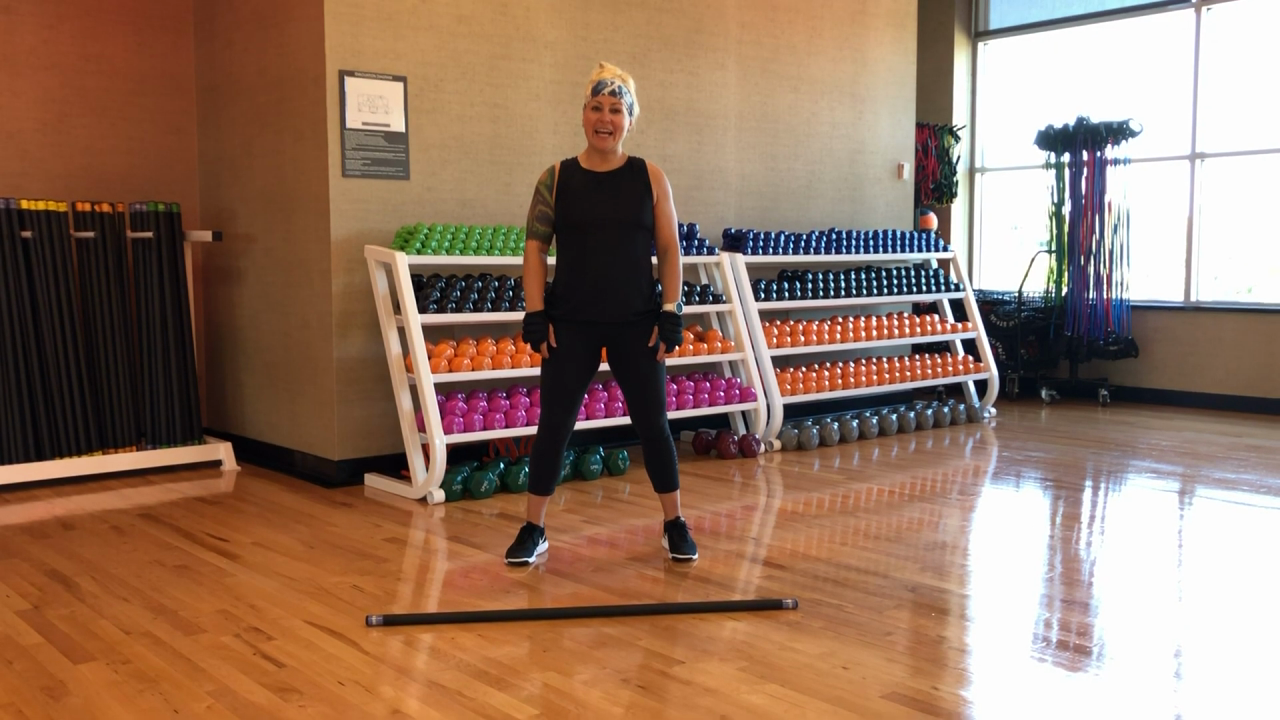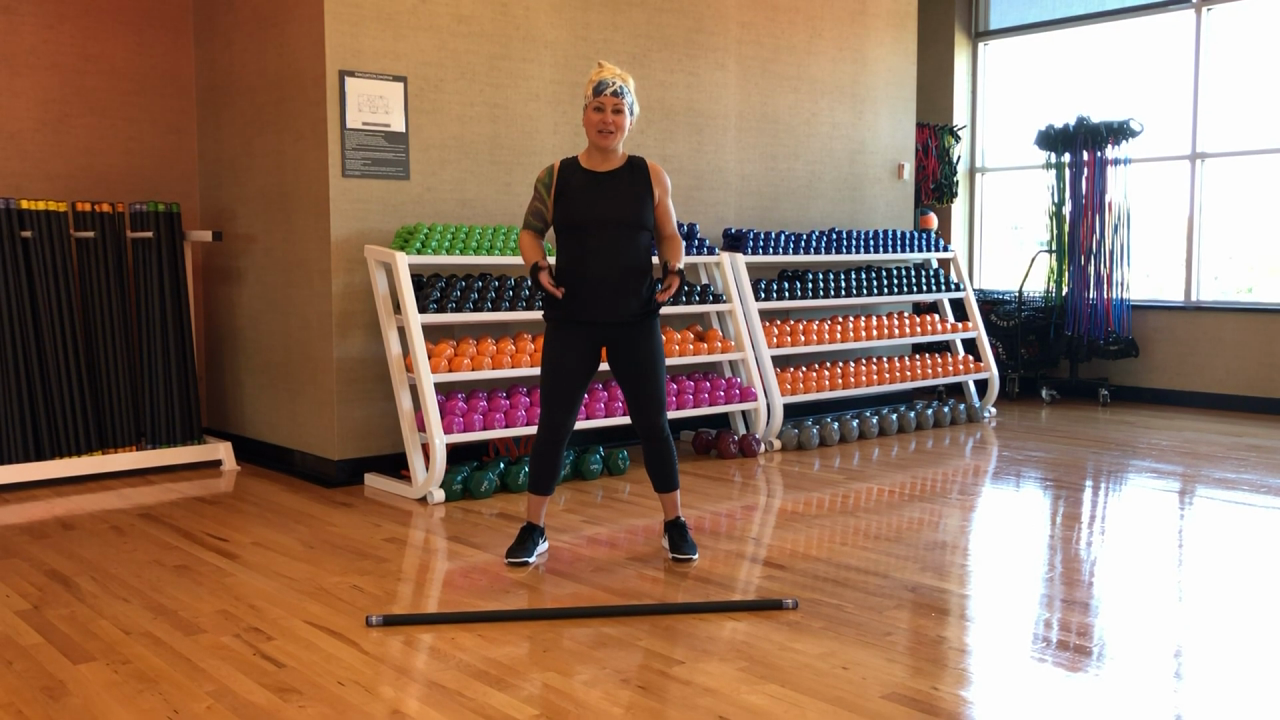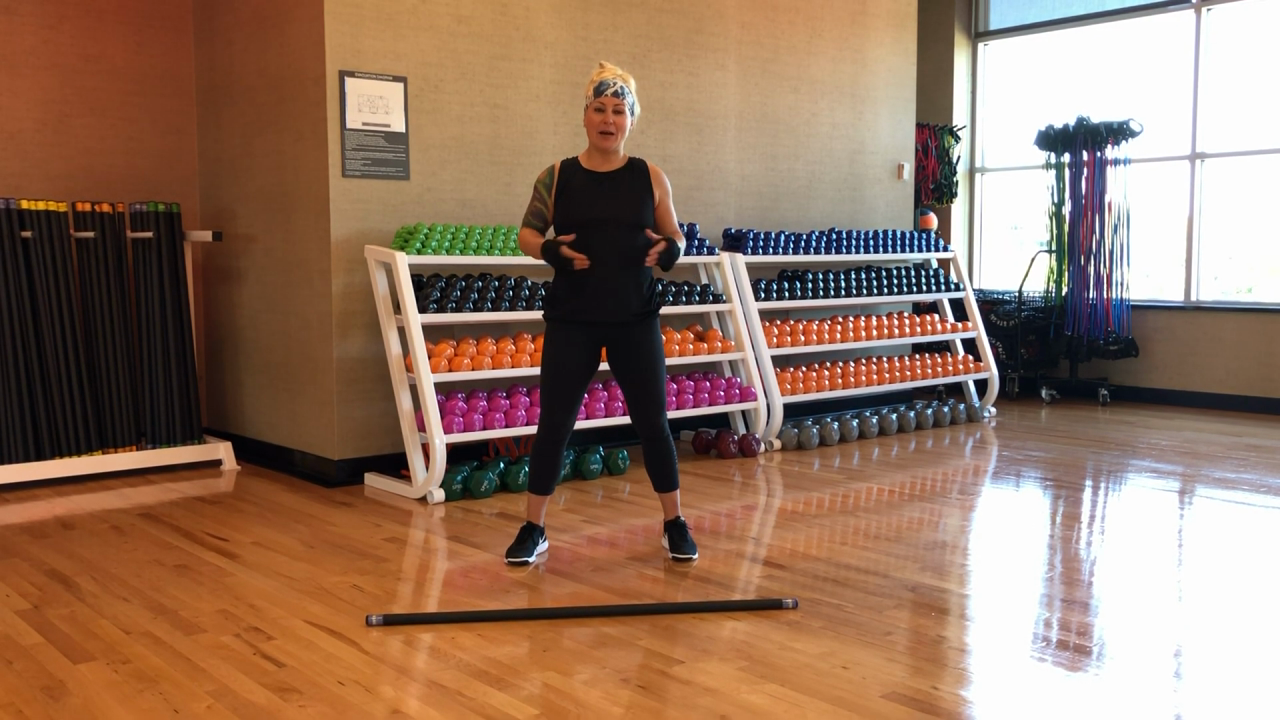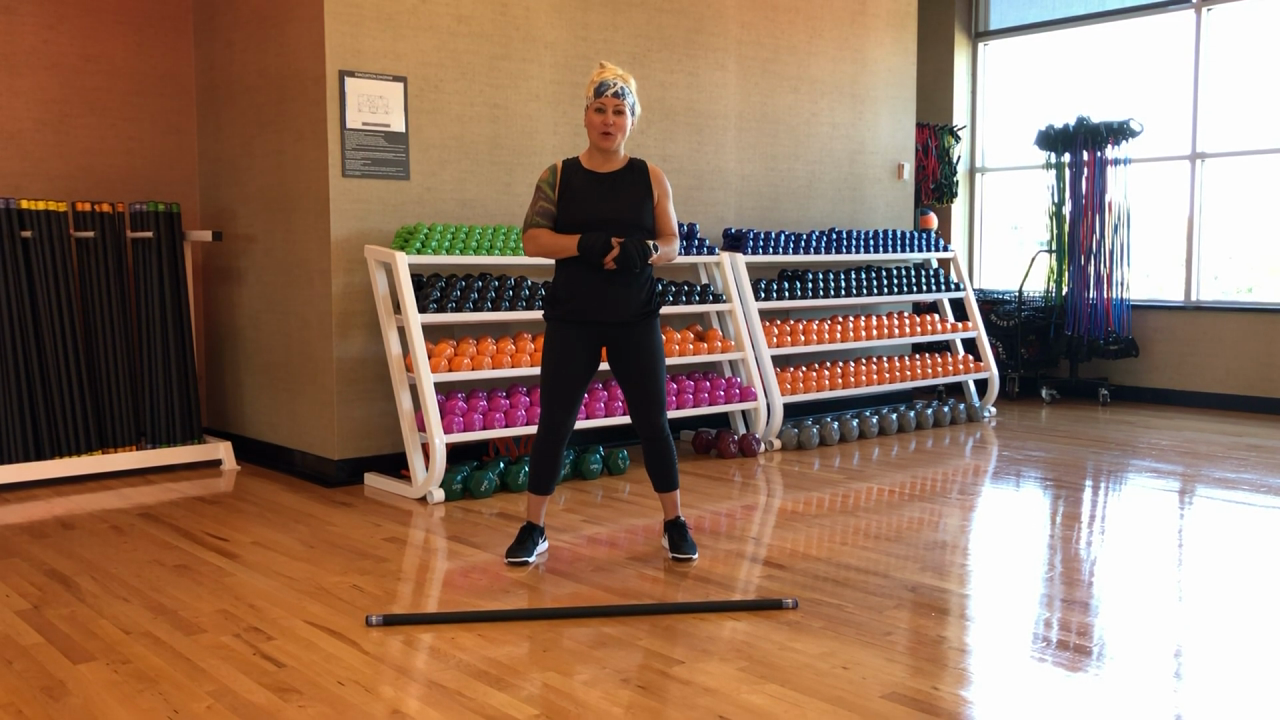
dt=0.5s
person 1, frame 1
left shoulder: (650, 178)
right shoulder: (556, 178)
left elbow: (669, 249)
right elbow: (535, 247)
left wrist: (670, 314)
right wrist: (535, 315)
left hip: (637, 323)
right hip: (571, 323)
left knee: (653, 423)
right knee: (554, 424)
left ankle: (674, 524)
right ankle: (533, 529)
person 1, frame 2
left shoulder: (650, 176)
right shoulder: (556, 176)
left elbow: (668, 234)
right elbow: (529, 231)
left wrist: (673, 267)
right wrist: (537, 265)
left hip: (635, 320)
right hip: (571, 321)
left knee: (653, 421)
right knee: (554, 423)
left ankle: (675, 524)
right ankle: (533, 529)
person 1, frame 3
left shoulder: (650, 177)
right shoulder: (557, 176)
left elbow: (672, 234)
right elbow: (527, 230)
left wrist: (670, 247)
right wrist: (547, 248)
left hip: (635, 319)
right hip: (571, 320)
left knee: (653, 421)
right knee: (553, 422)
left ankle: (674, 523)
right ankle: (533, 528)
person 1, frame 4
left shoulder: (650, 178)
right shoulder: (558, 176)
left elbow: (671, 243)
right elbow: (532, 240)
left wrist: (644, 251)
right wrist: (586, 245)
left hip: (635, 319)
right hip: (572, 320)
left knee: (653, 420)
right knee: (554, 422)
left ankle: (674, 524)
right ankle: (533, 528)
